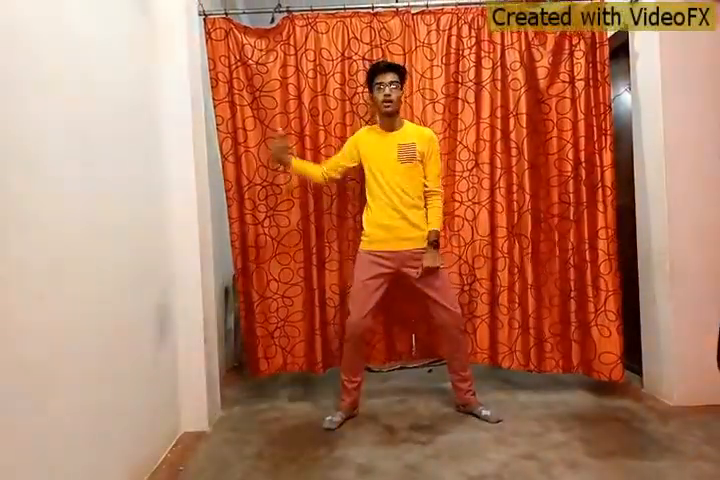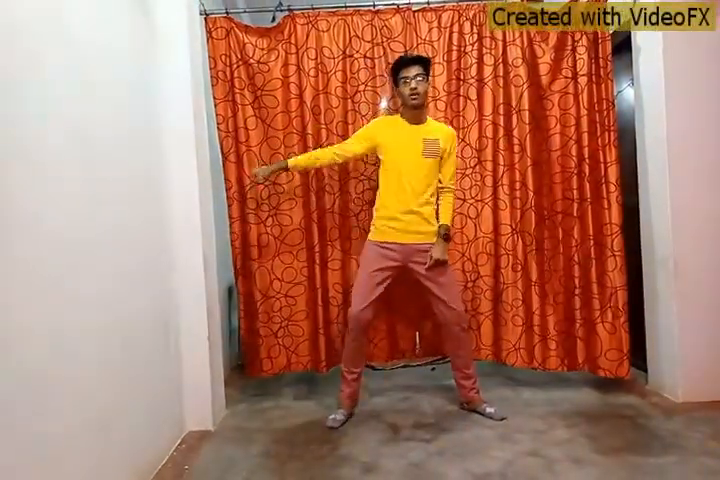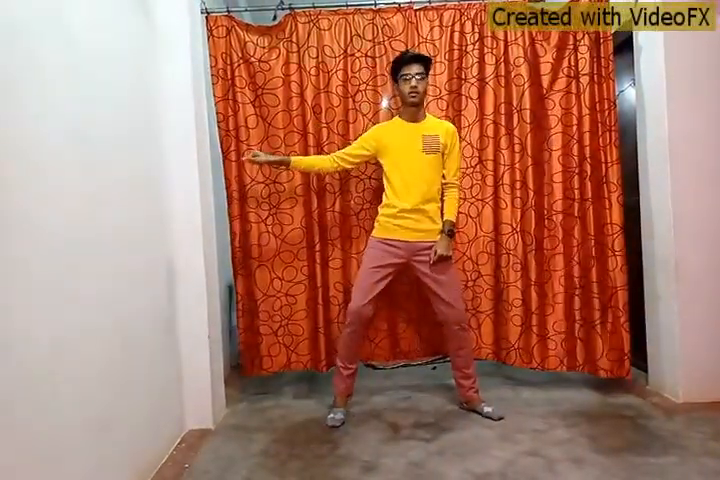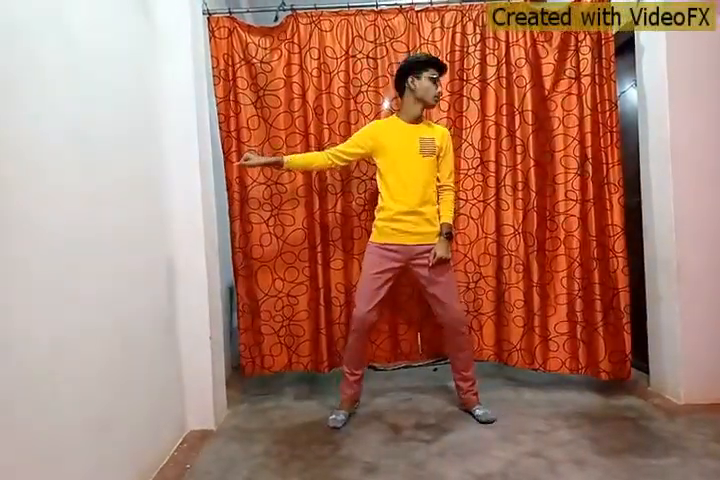
dt=0.3s
person 1, frame 1
left shoulder: (425, 138)
right shoulder: (361, 139)
left elbow: (434, 195)
right elbow: (324, 173)
left wrist: (433, 244)
right wrist: (288, 161)
left hip: (419, 248)
right hip: (374, 250)
left knee: (451, 321)
right knee: (356, 326)
left ankle: (466, 398)
right ankle: (348, 403)
person 1, frame 2
left shoulder: (446, 135)
right shoulder: (381, 128)
left elbow: (447, 191)
right elbow: (335, 154)
left wrist: (442, 237)
right wrist: (282, 165)
left hip: (427, 243)
right hip: (383, 241)
left knee: (454, 318)
right knee: (358, 316)
left ankle: (470, 396)
right ankle: (347, 399)
person 1, frame 3
left shoulder: (446, 131)
right shoulder: (381, 133)
left elbow: (451, 187)
right elbow: (336, 161)
left wrist: (447, 233)
right wrist: (280, 160)
left hip: (431, 240)
right hip: (386, 238)
left knee: (455, 317)
right knee: (357, 312)
left ankle: (470, 395)
right ankle: (341, 396)
person 1, frame 4
left shoulder: (440, 135)
right shoulder: (377, 131)
left elbow: (446, 190)
right elbow: (329, 157)
left wrist: (445, 236)
right wrist: (273, 161)
left hip: (429, 243)
right hip: (385, 242)
left knee: (454, 319)
right knee: (361, 318)
left ankle: (469, 397)
right ankle: (348, 399)
